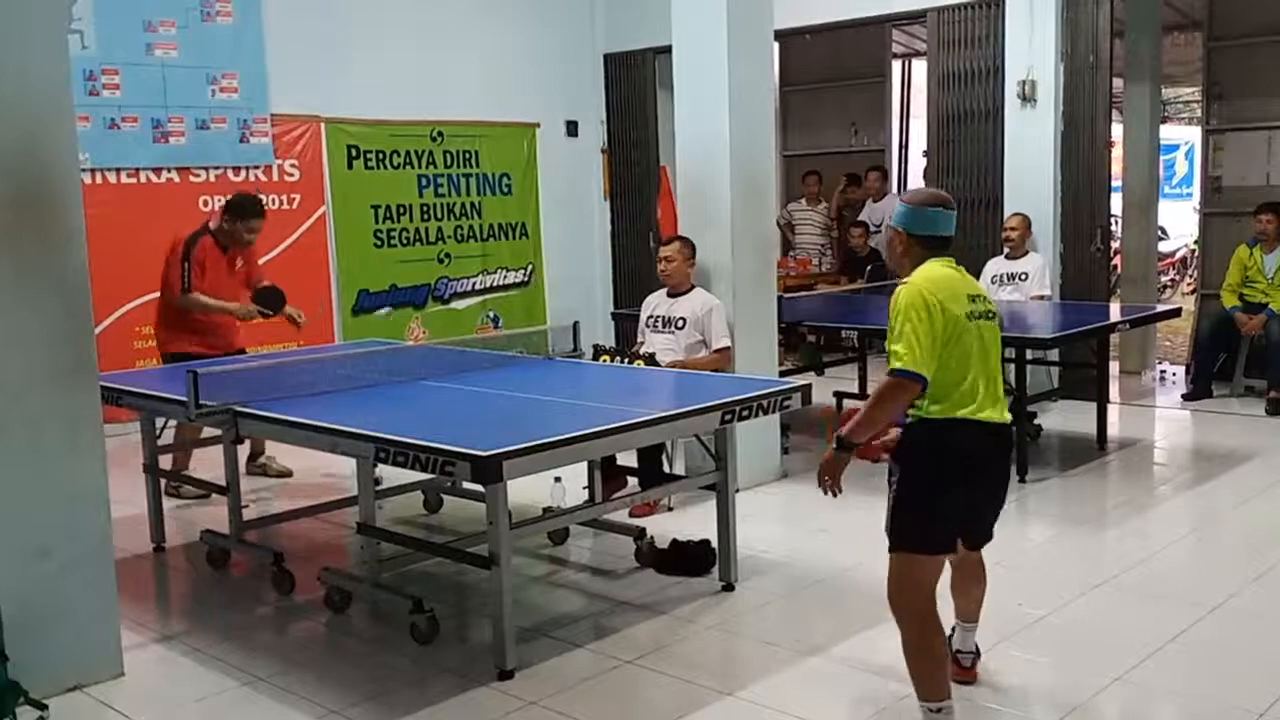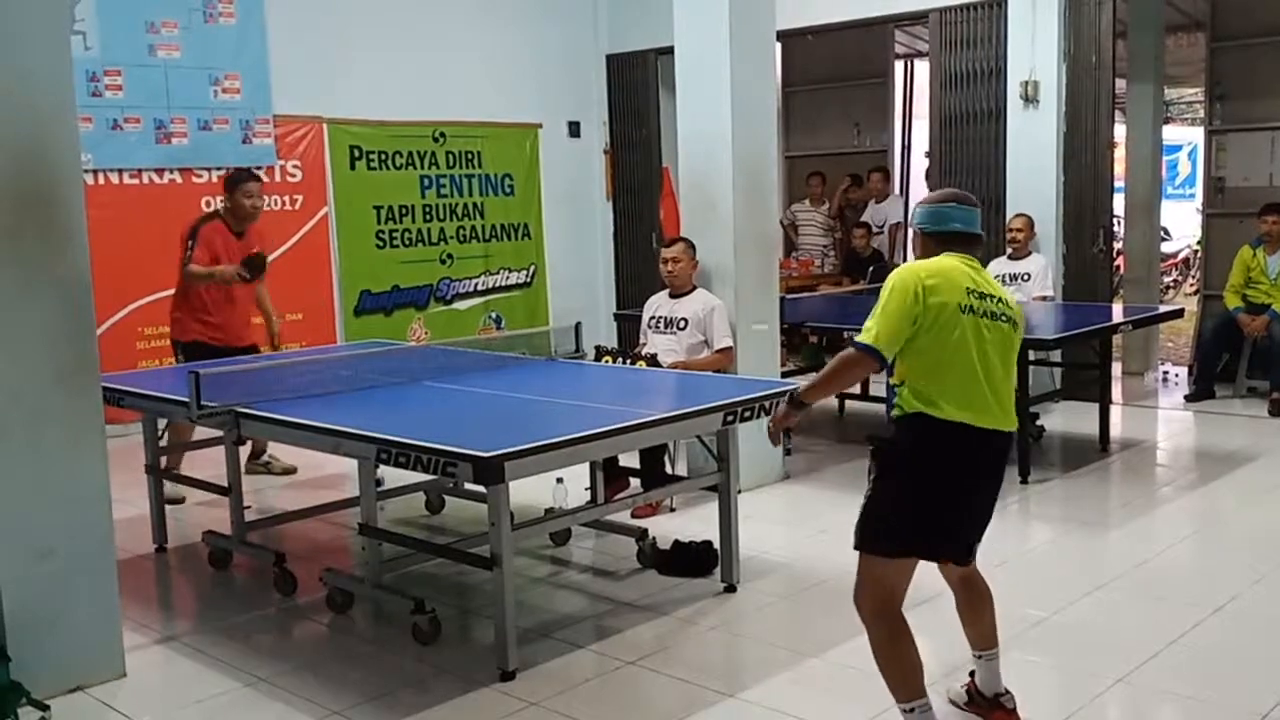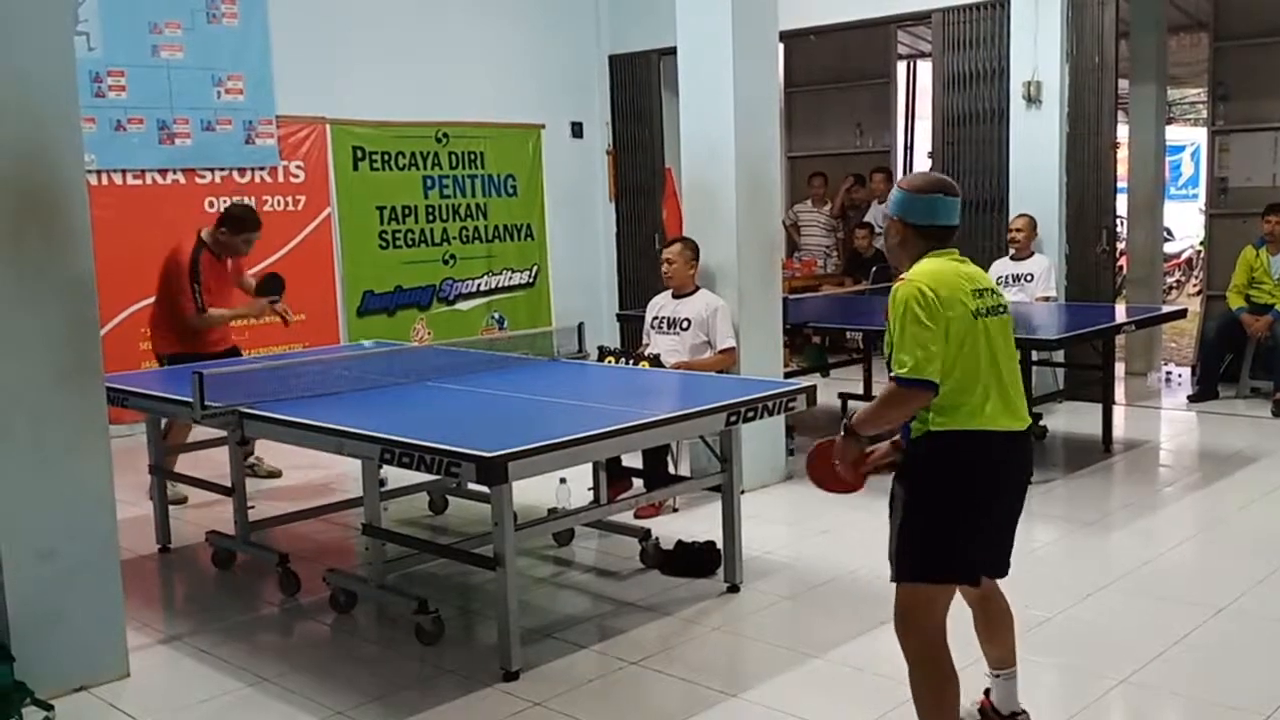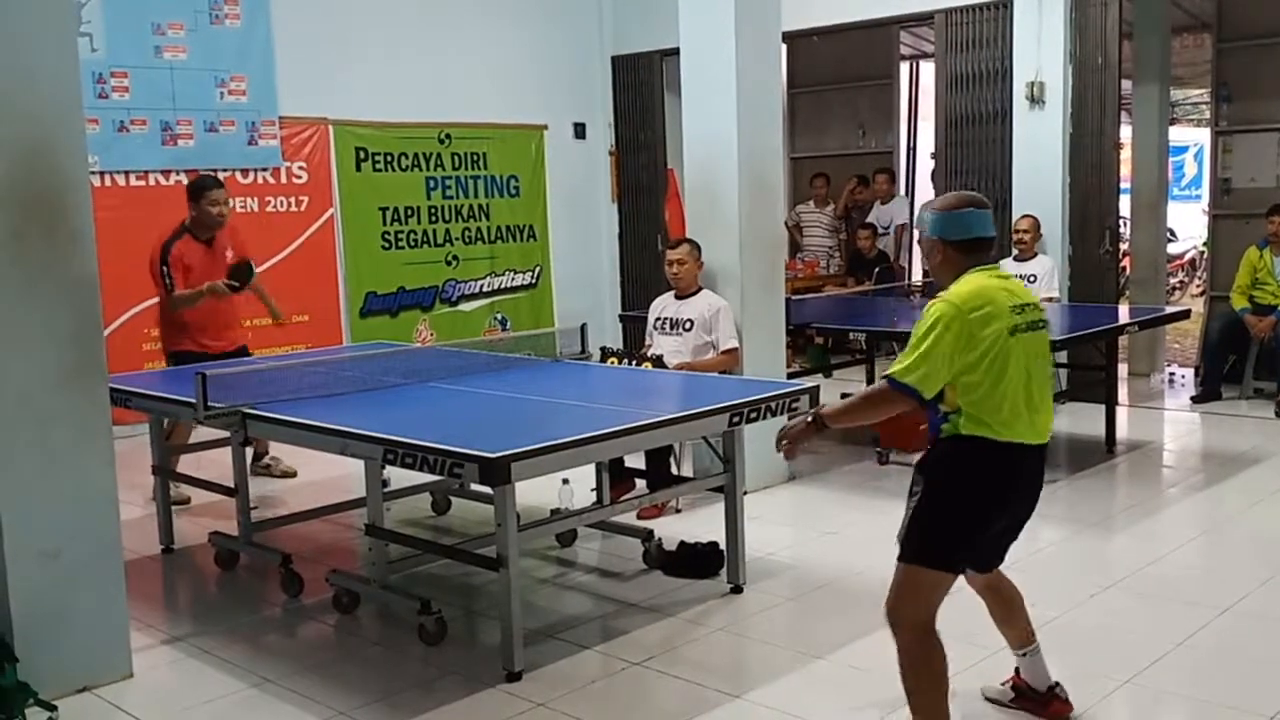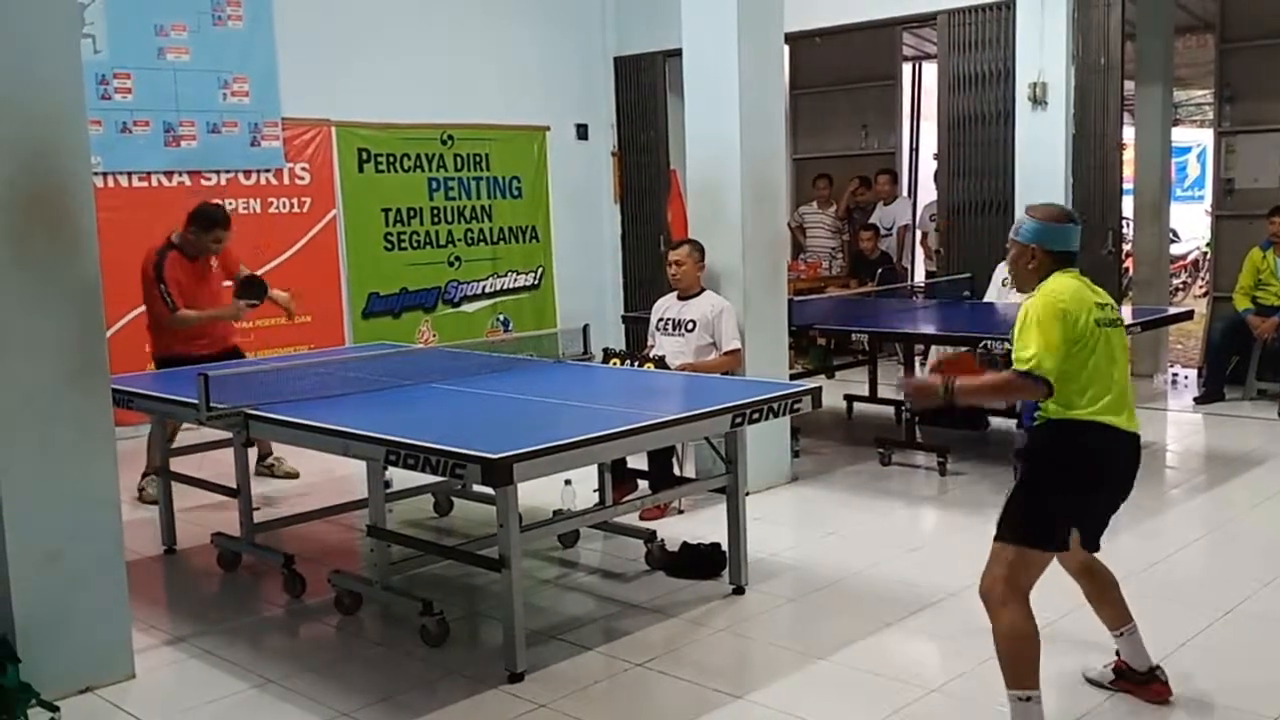
dt=0.7s
person 1, frame 1
left shoulder: (918, 290)
right shoulder: (973, 290)
left elbow: (905, 383)
left wrist: (845, 441)
right wrist: (904, 434)
left hip: (944, 447)
right hip: (991, 442)
left knee: (909, 595)
right knee: (965, 547)
right ankle: (962, 650)
person 1, frame 2
left shoulder: (916, 277)
right shoulder: (1005, 301)
left elbow: (864, 357)
left wrist: (797, 401)
left hip: (929, 445)
right hip: (989, 449)
left knee: (876, 599)
right knee: (959, 565)
person 1, frame 3
left shoulder: (917, 287)
right shoulder: (978, 280)
left elbow: (914, 390)
left wrist: (854, 428)
right wrist: (900, 446)
left hip: (953, 460)
right hip: (1006, 452)
left knee: (918, 626)
right knee: (980, 585)
person 1, frame 4
left shoulder: (958, 304)
right shoulder: (1022, 296)
left elbow: (899, 393)
left wrist: (815, 421)
right wrist: (942, 414)
left hip: (974, 463)
right hip: (1024, 463)
left knee: (909, 612)
right knee: (982, 570)
person 1, frame 5
left shoulder: (1049, 301)
right shoulder: (1093, 296)
left elbow: (1029, 382)
left wrist: (948, 390)
right wrist: (986, 389)
left hip: (1071, 451)
right hip: (1116, 449)
left knee: (1002, 588)
right knee: (1076, 555)
right ankle: (1140, 667)
person 2, frame 1
left shoulder: (242, 247)
right shoulder: (192, 245)
left elbow: (257, 282)
right elbow: (183, 298)
left wrist: (286, 309)
right wrist: (234, 309)
left hip: (227, 342)
right hip: (184, 342)
left ankle: (257, 458)
right ankle: (176, 478)
person 2, frame 2
left shoulder: (254, 235)
right shoulder: (205, 230)
right elbow: (187, 273)
left wrist: (272, 320)
right wrist: (216, 273)
left hip: (238, 334)
right hip: (196, 332)
left ankle: (258, 456)
right ankle: (170, 474)
person 2, frame 3
left shoulder: (224, 248)
right shoulder: (190, 261)
left elbow: (240, 278)
right elbow: (197, 318)
left wrist: (272, 303)
right wrist: (247, 311)
left hip: (216, 341)
right hip: (179, 342)
left ankle: (247, 458)
right ankle: (162, 478)
person 2, frame 4
left shoulder: (228, 235)
right shoulder: (170, 248)
right elbow: (172, 303)
left wrist: (269, 303)
right wrist: (205, 291)
left hip: (229, 339)
right hip: (187, 344)
left ankle: (261, 458)
person 2, frame 5
left shoulder: (212, 249)
right shoulder: (160, 264)
left elbow: (236, 271)
right elbow: (173, 319)
left wrist: (272, 295)
right wrist: (225, 313)
left hip: (219, 342)
right hip: (177, 349)
left ankle: (266, 458)
right ankle: (151, 476)
person 3, frame 1
left shoulder: (707, 304)
right shoulder: (651, 301)
left elbow: (724, 358)
left wrist: (685, 365)
left ankle: (651, 488)
right ankle: (610, 475)
person 3, frame 2
left shoulder: (709, 304)
right shoulder: (653, 302)
left elbow: (726, 357)
left wrist: (687, 365)
left ankle: (653, 489)
right ankle: (612, 477)
person 3, frame 3
left shoulder: (712, 305)
right shoulder: (656, 303)
left elbow: (729, 358)
left wrist: (689, 366)
left ankle: (657, 489)
right ankle: (615, 477)
person 3, frame 4
left shoulder: (714, 305)
right shoulder: (659, 304)
left elbow: (732, 359)
left wrist: (692, 366)
left ankle: (659, 490)
right ankle: (618, 477)
person 3, frame 5
left shoulder: (717, 306)
right shoulder: (662, 305)
left elbow: (734, 360)
left wrist: (695, 367)
left ankle: (662, 492)
right ankle: (621, 478)
person 4, frame 1
right shoulder: (1244, 251)
right elbow: (1228, 289)
right wrist: (1237, 314)
right hip: (1246, 306)
right knee: (1206, 326)
right ankle: (1202, 385)
person 4, frame 2
right shoulder: (1247, 252)
right elbow: (1231, 290)
right wrist: (1240, 315)
right hip: (1249, 307)
right knee: (1209, 328)
right ankle: (1204, 386)
person 4, frame 3
right shoulder: (1251, 252)
right elbow: (1235, 291)
right wrist: (1244, 316)
right hip: (1253, 307)
right knee: (1212, 328)
right ankle: (1208, 387)
person 4, frame 4
right shoulder: (1254, 252)
right elbow: (1239, 291)
right wrist: (1247, 316)
right hip: (1256, 308)
right knee: (1216, 327)
right ankle: (1211, 387)
person 4, frame 5
right shoulder: (1257, 253)
right elbow: (1241, 293)
right wrist: (1250, 317)
right hip: (1259, 309)
right knee: (1219, 329)
right ankle: (1214, 388)
